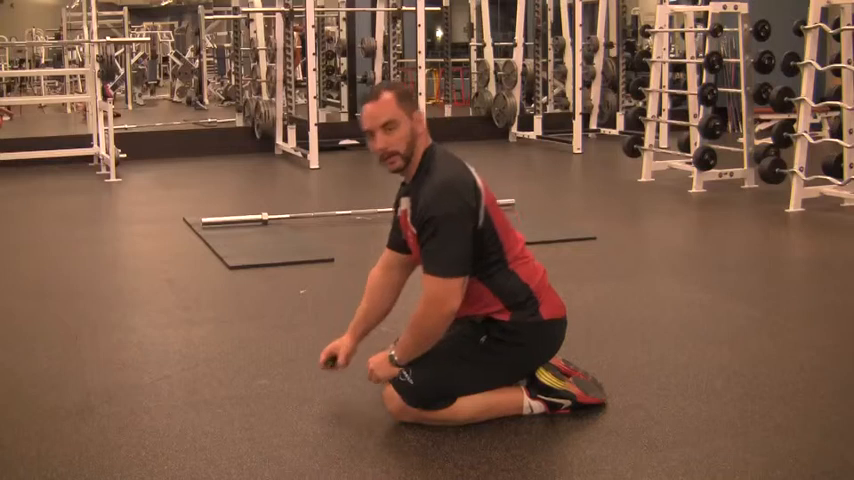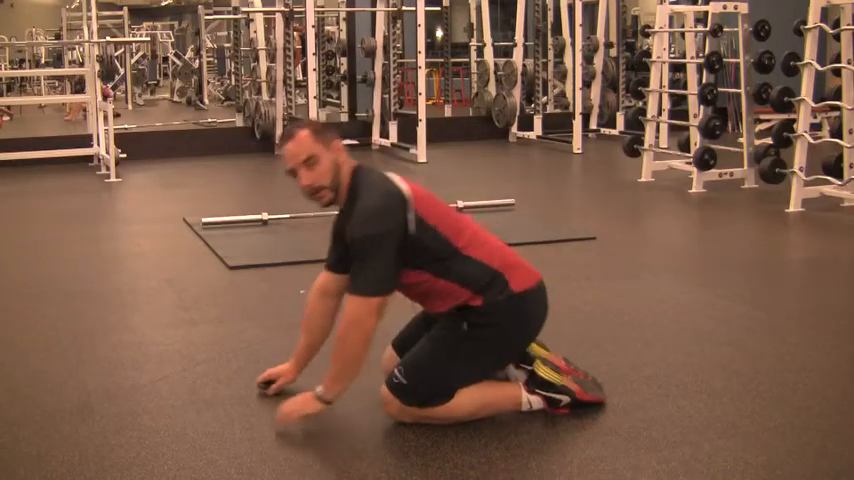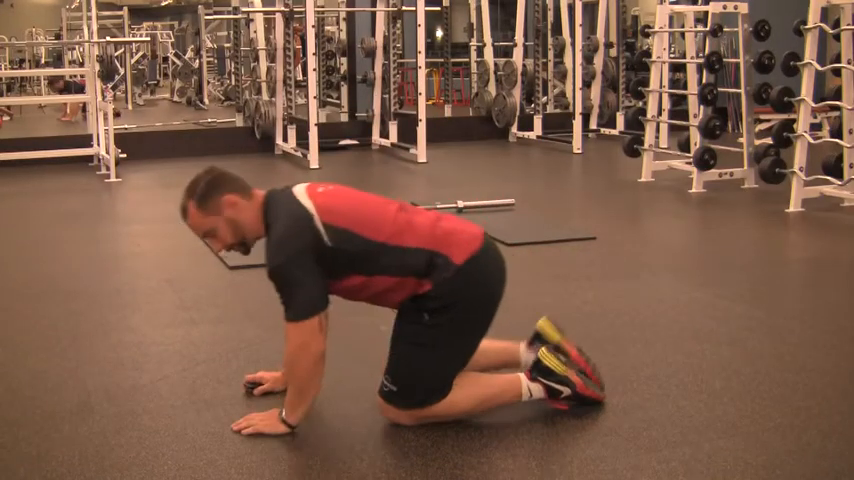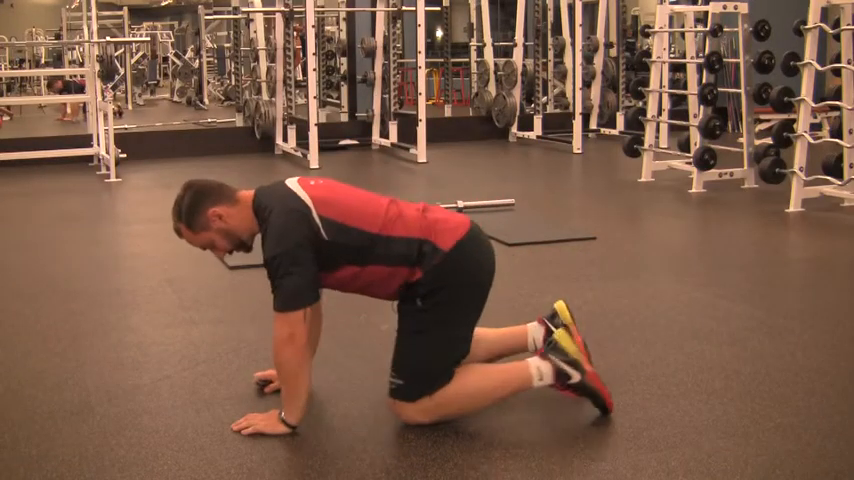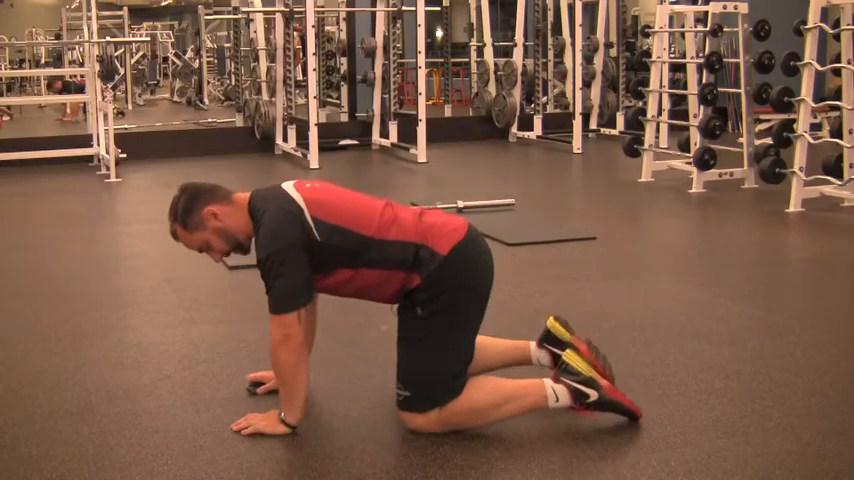
dt=0.5s
person 1, frame 1
left shoulder: (443, 190)
right shoulder: (414, 187)
left elbow: (442, 304)
right elbow: (391, 269)
left wrist: (395, 359)
right wrist: (352, 336)
left hip: (520, 324)
right hip: (494, 311)
left knee: (402, 399)
right knee: (408, 361)
left ankle: (538, 393)
right ankle: (521, 367)
person 1, frame 2
left shoulder: (374, 211)
right shoulder: (355, 208)
left elbow: (361, 324)
right elbow: (325, 293)
left wrist: (324, 395)
right wrist: (295, 366)
left hip: (506, 303)
right hip: (488, 295)
left knee: (401, 401)
right knee: (394, 363)
left ankle: (537, 389)
right ankle: (519, 362)
person 1, frame 3
left shoulder: (287, 237)
right shoulder: (292, 206)
left elbow: (309, 345)
right elbow: (307, 315)
left wrist: (287, 417)
right wrist: (289, 376)
left hip: (460, 277)
right hip: (468, 257)
left knee: (401, 406)
right knee: (412, 364)
left ankle: (537, 381)
right ankle: (530, 350)
person 1, frame 4
left shoulder: (282, 229)
right shoulder: (281, 201)
left elbow: (291, 334)
right elbow: (309, 301)
left wrist: (288, 416)
right wrist: (295, 372)
left hip: (448, 263)
right hip: (454, 247)
left knee: (414, 402)
right knee: (433, 354)
left ankle: (549, 367)
right ankle: (544, 333)
person 1, frame 5
left shoulder: (275, 231)
right shoulder: (278, 204)
left elbow: (287, 333)
right elbow: (304, 305)
left wrist: (288, 415)
right wrist: (289, 373)
left hip: (446, 269)
right hip: (452, 250)
left knee: (422, 412)
right knee: (436, 359)
left ankle: (565, 388)
right ankle: (545, 348)
